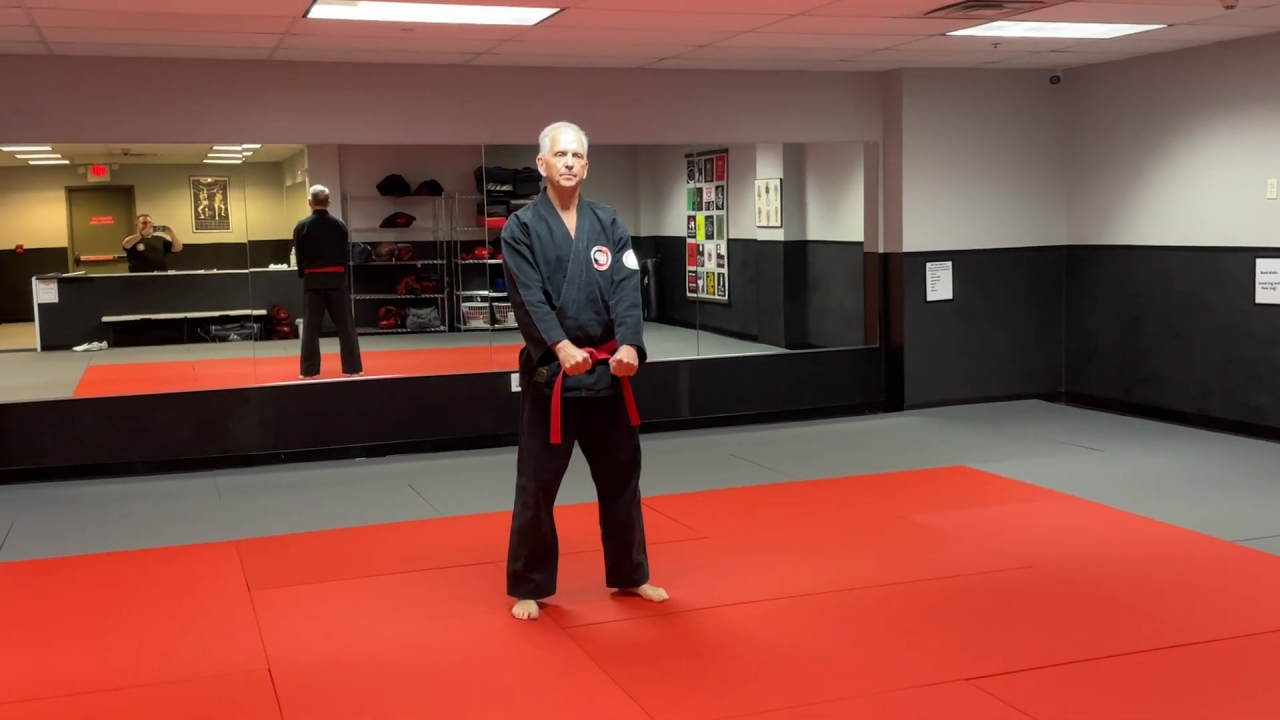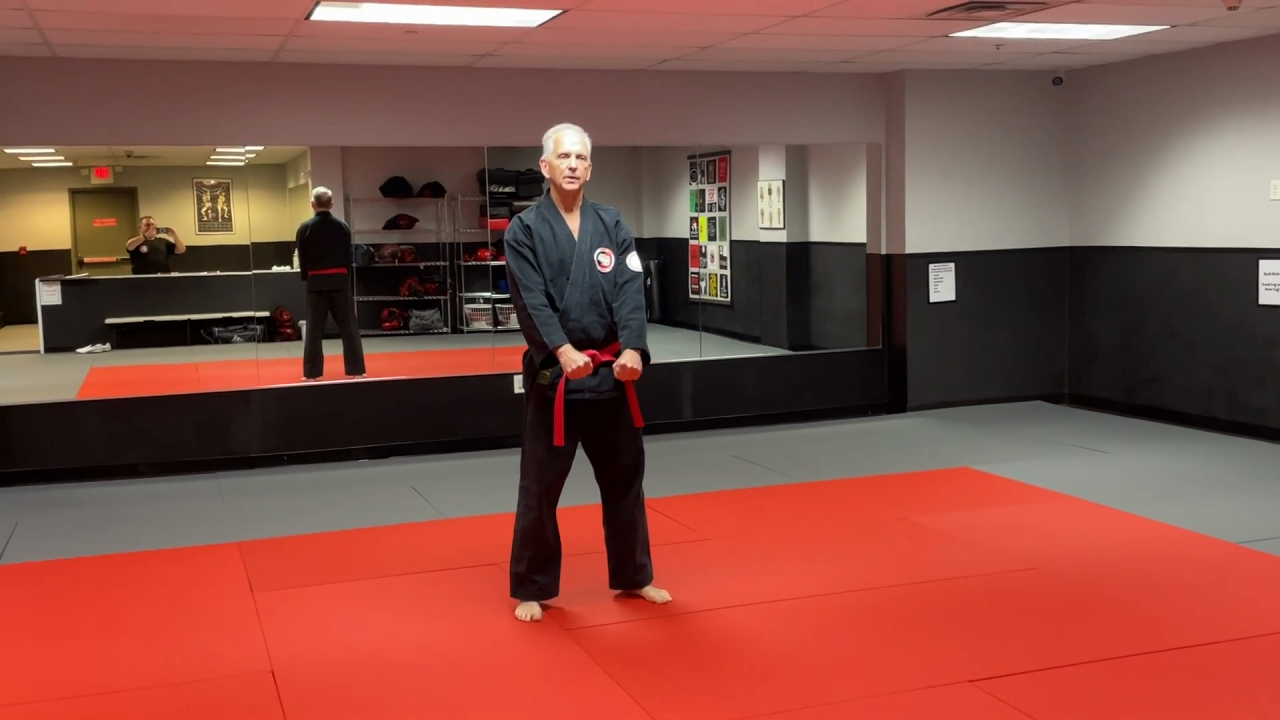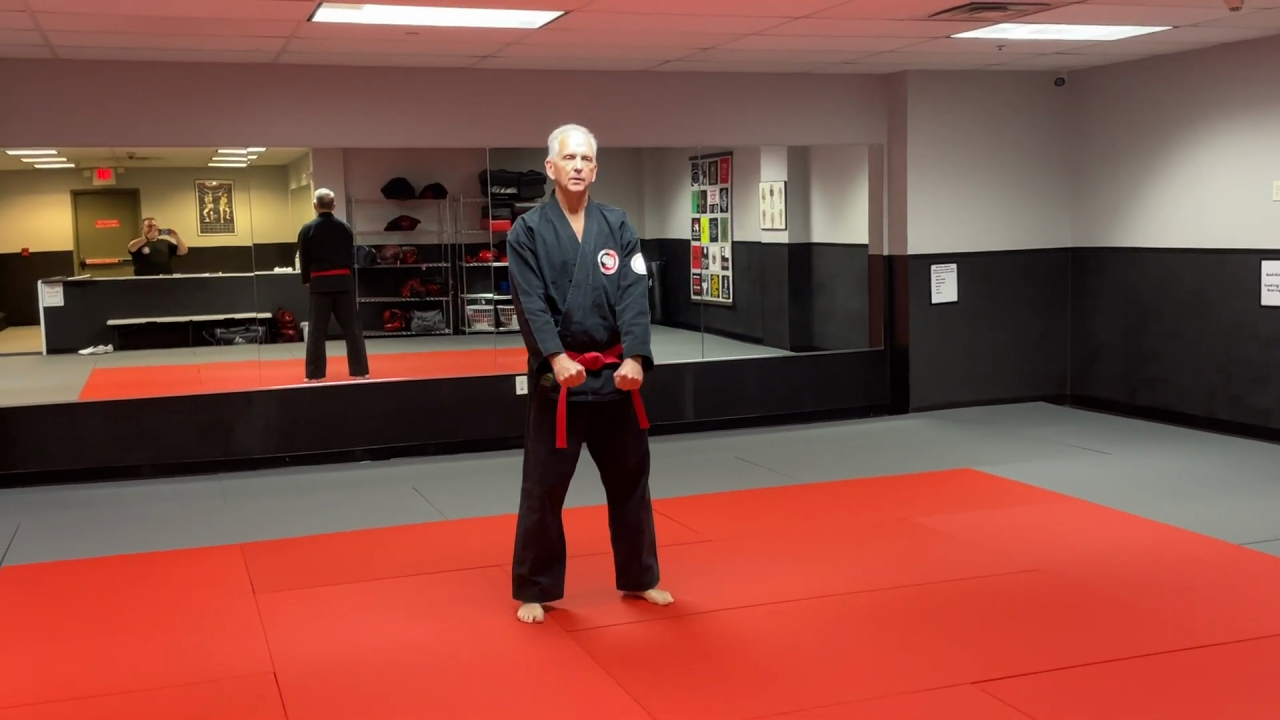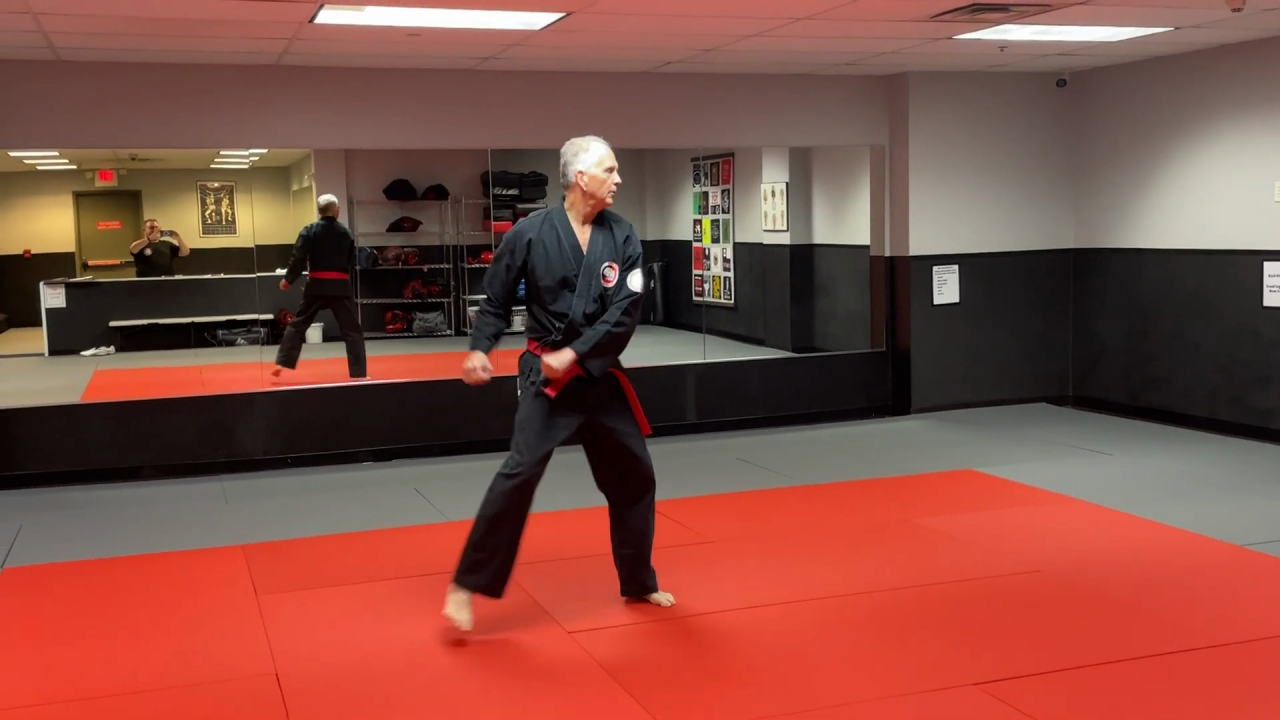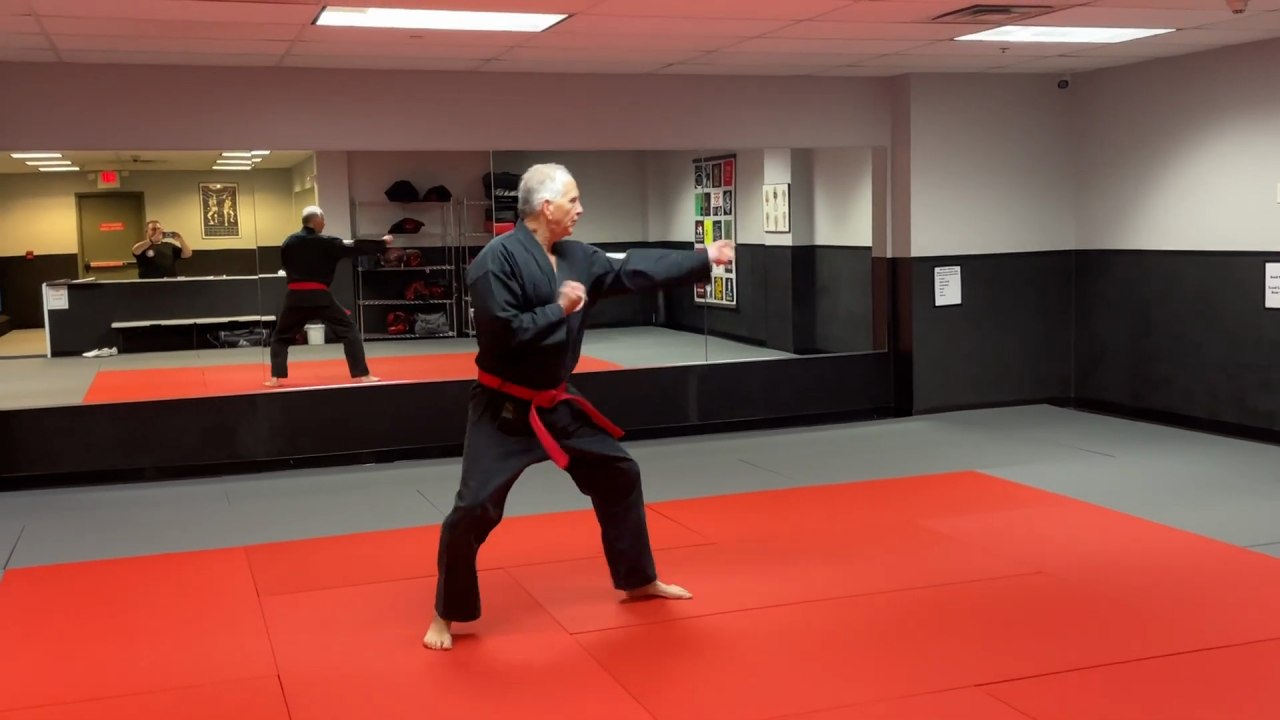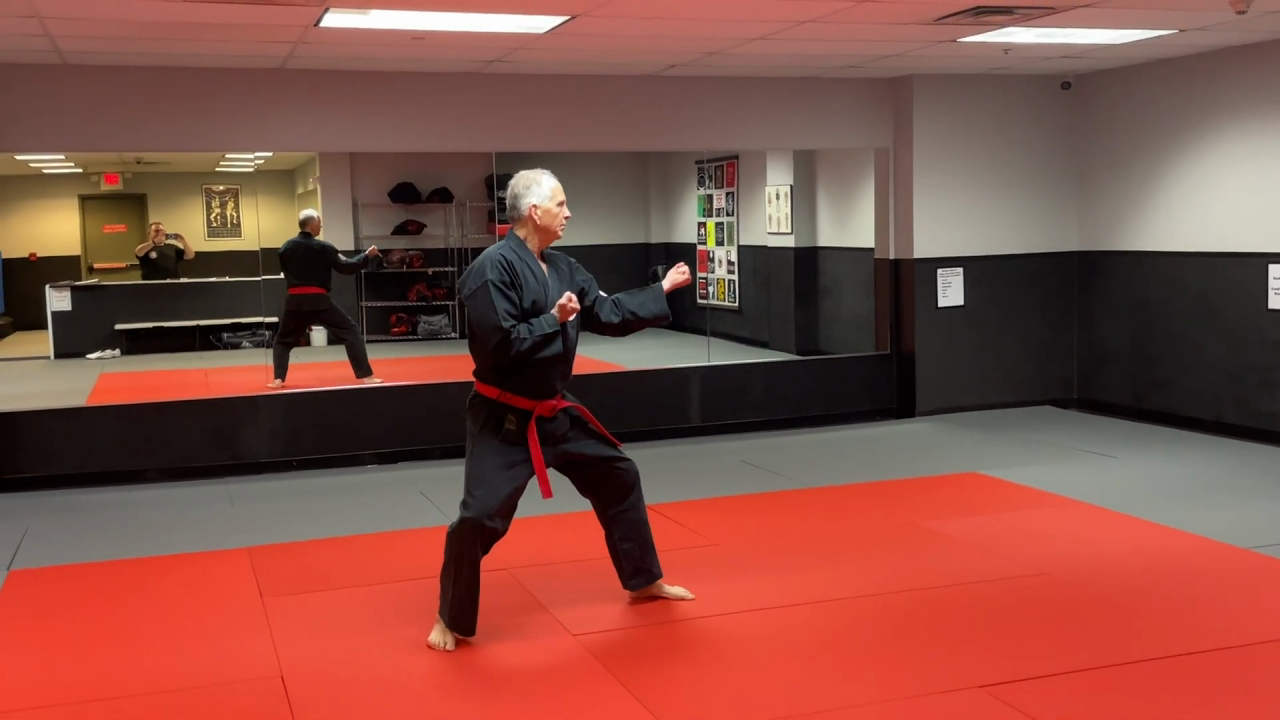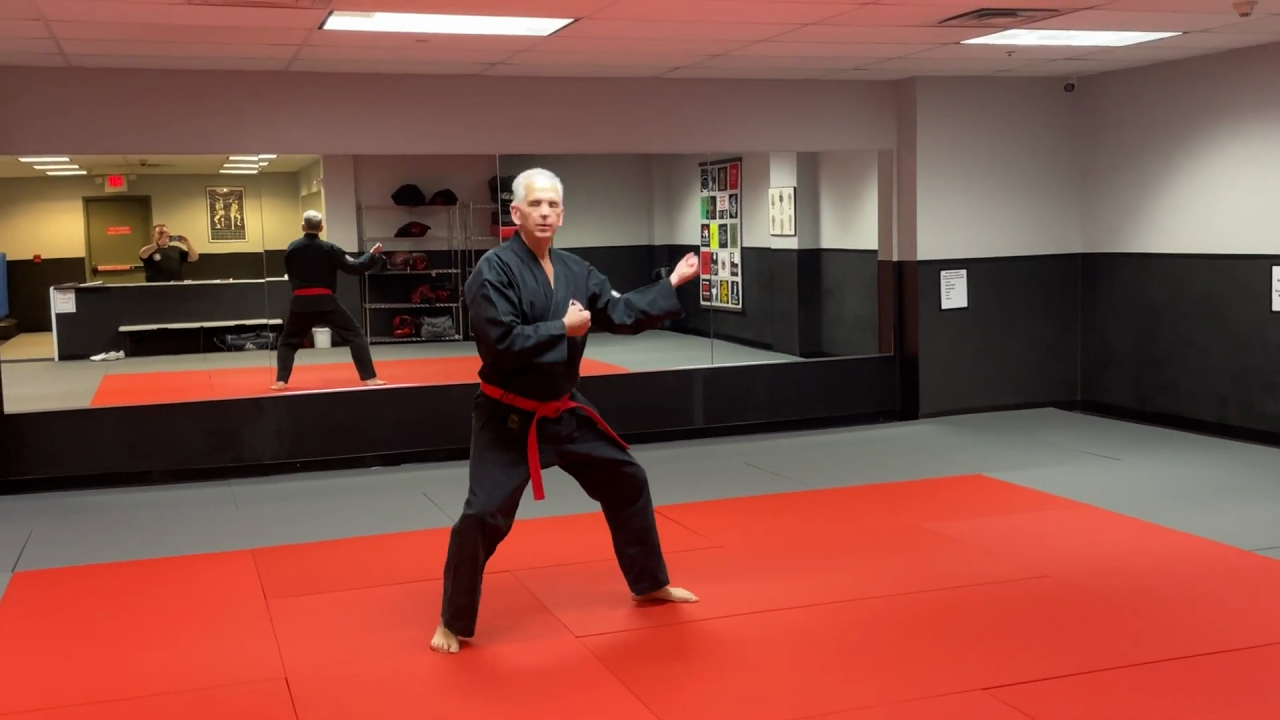
dt=0.3s
person 1, frame 1
left shoulder: (608, 223)
right shoulder: (521, 227)
left elbow: (626, 288)
right elbow: (528, 297)
left wrist: (628, 344)
right wrist: (561, 347)
left hip: (607, 368)
right hip: (549, 371)
left knee: (621, 475)
right knee: (538, 483)
left ankle: (629, 575)
right ankle: (528, 586)
person 1, frame 2
left shoulder: (611, 224)
right shoulder: (525, 230)
left elbow: (630, 291)
right elbow: (531, 300)
left wrist: (633, 347)
right wrist: (562, 351)
left hip: (610, 370)
right hip: (553, 372)
left knee: (624, 476)
right knee: (541, 485)
left ankle: (632, 577)
right ankle: (531, 588)
person 1, frame 3
left shoulder: (617, 225)
right shoulder: (528, 231)
left elbow: (633, 296)
right elbow: (531, 304)
left wrist: (635, 358)
right wrist: (556, 358)
left hip: (613, 371)
right hip: (557, 374)
left knee: (629, 478)
right knee: (545, 486)
left ankle: (638, 579)
right ankle: (534, 590)
person 1, frame 4
left shoulder: (622, 234)
right shoulder: (533, 231)
left elbow: (626, 311)
right elbow: (498, 293)
left wrist: (576, 352)
right wrist: (480, 346)
left hip: (601, 375)
right hip: (545, 375)
left knee: (635, 477)
right knee: (519, 475)
left ankle: (638, 583)
right ankle: (467, 587)
person 1, frame 5
left shoulder: (578, 256)
right shoulder: (498, 258)
left elbow: (636, 269)
right elbow: (500, 334)
left wrist: (702, 258)
right wrist: (558, 310)
left hip: (555, 403)
right hip: (503, 407)
left knee: (620, 474)
right knee: (474, 510)
left ankle: (638, 579)
right ankle: (448, 613)
person 1, frame 6
left shoulder: (561, 267)
right shoulder: (493, 267)
left elbow: (608, 314)
right elbow: (500, 345)
left wrist: (662, 289)
right wrist: (554, 320)
left hip: (554, 411)
right hip: (503, 417)
left knee: (619, 478)
right knee: (480, 517)
left ankle: (644, 579)
right ankle: (451, 619)
person 1, frame 7
left shoulder: (574, 268)
right shoulder: (495, 268)
left elbow: (620, 313)
right elbow: (500, 343)
left wrist: (671, 284)
right wrist: (561, 329)
left hip: (564, 411)
right hip: (508, 416)
left knee: (627, 482)
right knee: (482, 516)
left ankle: (651, 584)
right ankle: (454, 622)
person 2, frame 1
left shoulder: (302, 226)
right shoulder: (339, 225)
left elbow: (299, 257)
right elbow: (346, 254)
left hip: (313, 280)
right hip: (336, 278)
left knee: (311, 326)
right knee: (345, 324)
left ankle: (309, 371)
right ankle: (353, 368)
person 2, frame 2
left shoulder: (305, 228)
right shoulder: (342, 226)
left elbow: (302, 259)
right elbow: (349, 256)
left wrist: (307, 278)
left hip: (316, 281)
right hip: (339, 280)
left knee: (314, 328)
right knee: (348, 326)
left ankle: (312, 373)
right ankle: (356, 370)
person 2, frame 3
left shoulder: (308, 229)
right shoulder: (345, 228)
left elbow: (304, 259)
right elbow: (351, 257)
left wrist: (307, 280)
left hip: (320, 283)
right hip: (343, 281)
left knee: (317, 330)
right knee: (352, 327)
left ankle: (314, 374)
right ankle: (359, 372)
person 2, frame 4
left shoulder: (310, 230)
right shoulder: (345, 232)
left elbow: (298, 257)
right elbow: (351, 261)
left wrist: (289, 279)
left hip: (316, 285)
right hip: (340, 286)
left knee: (298, 325)
right knee: (352, 330)
left ankle: (282, 363)
right ankle: (359, 373)
person 2, frame 5
left shoulder: (290, 242)
right shoulder: (327, 243)
left elbow: (287, 266)
right elbow: (355, 248)
right wrist: (382, 243)
left hip: (295, 297)
right hip: (319, 296)
left knee: (280, 337)
right knee: (348, 331)
left ankle: (276, 377)
right ankle: (362, 374)
person 2, frame 6
left shoulder: (286, 248)
right shoulder: (322, 248)
right elbow: (346, 267)
right wrist: (367, 255)
left hip: (295, 301)
right hip: (318, 300)
left knee: (283, 340)
right knee: (351, 332)
left ankle: (278, 378)
right ankle: (366, 375)
person 2, frame 7
left shoulder: (292, 248)
right shoulder: (329, 249)
right elbow: (354, 267)
right wrist: (373, 255)
left hip: (300, 302)
right hip: (325, 301)
left knee: (288, 341)
right knee: (355, 335)
left ankle: (281, 381)
right ankle: (369, 377)
